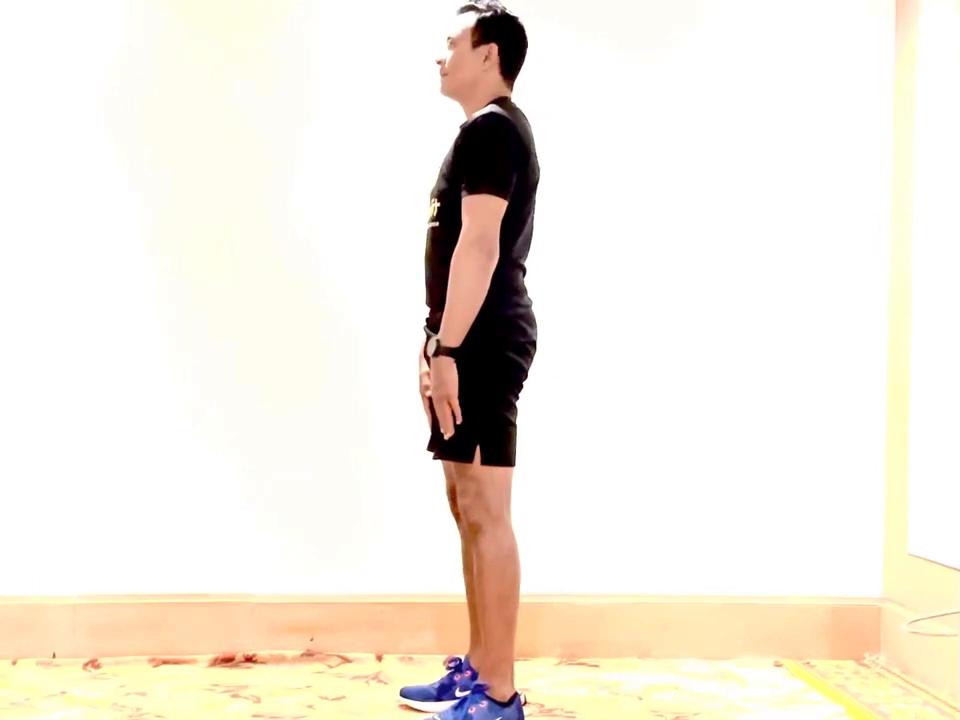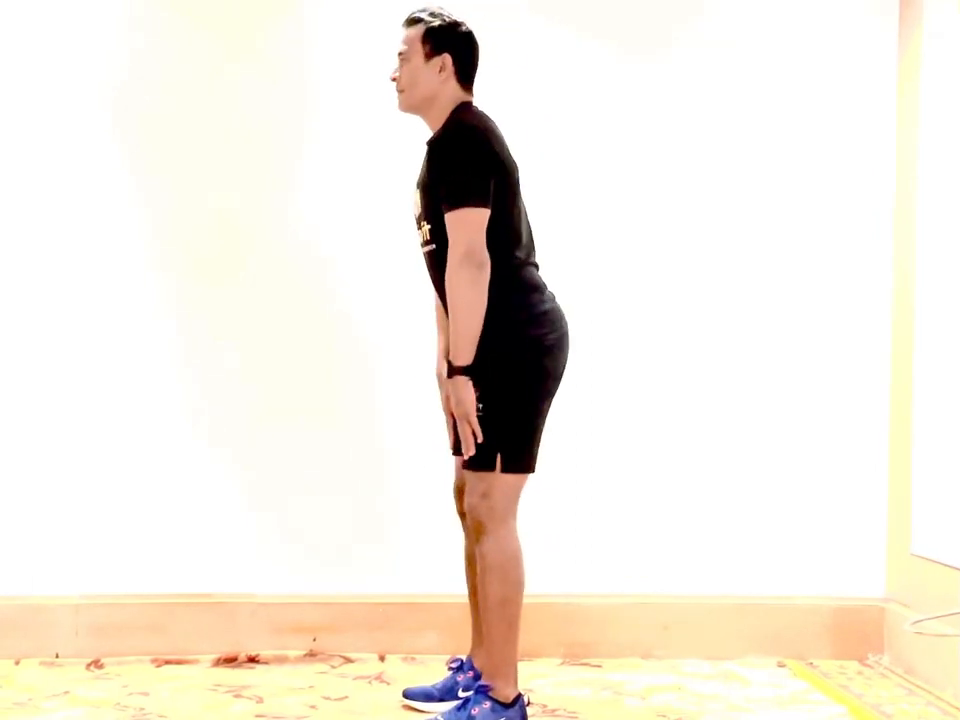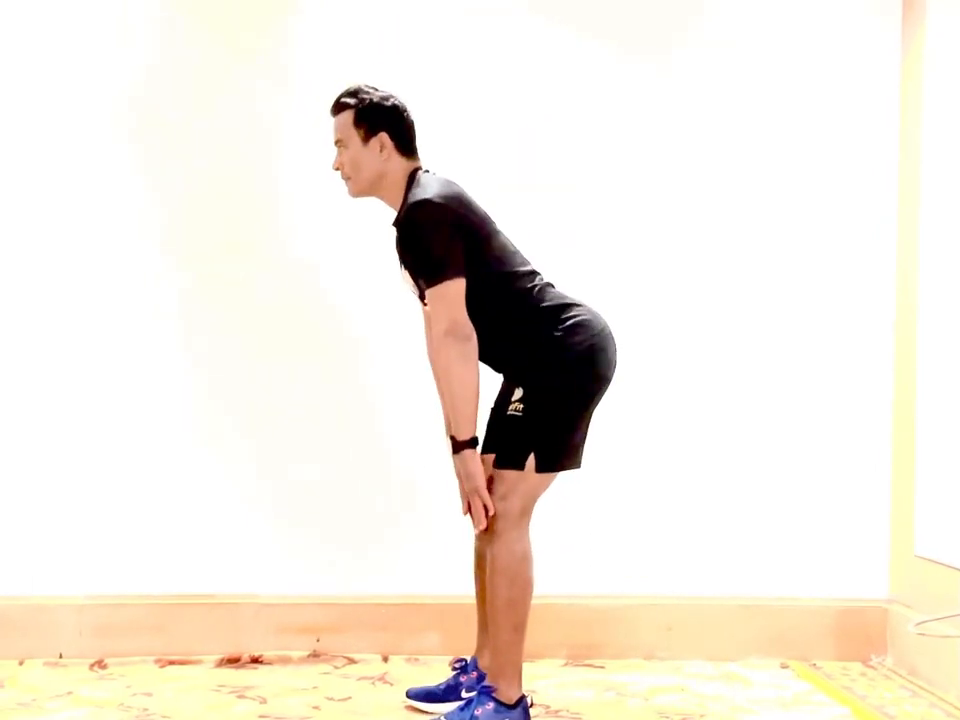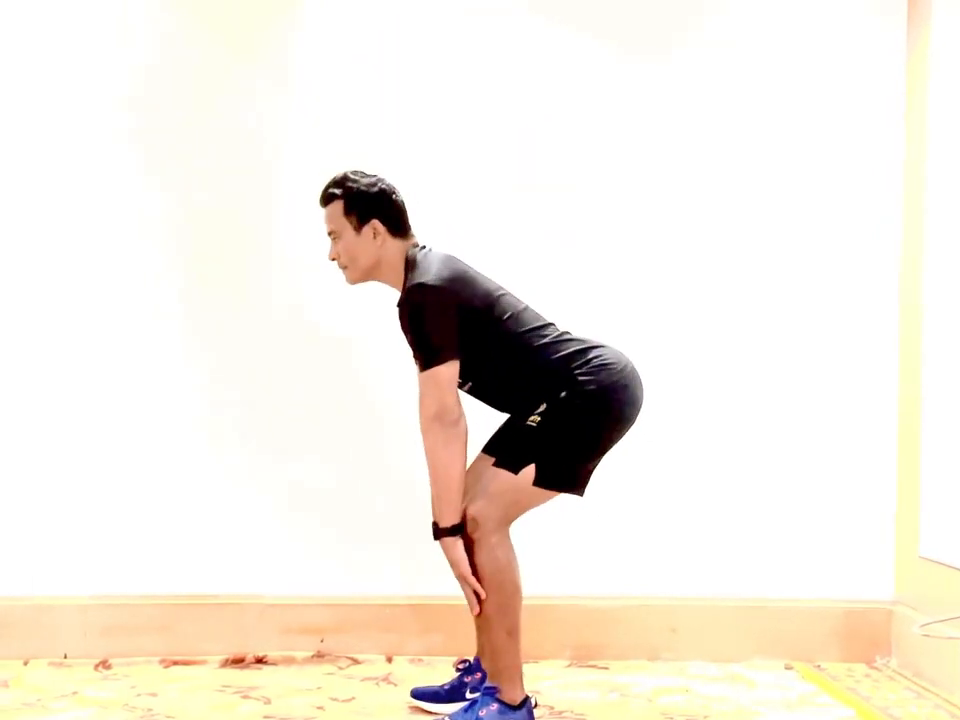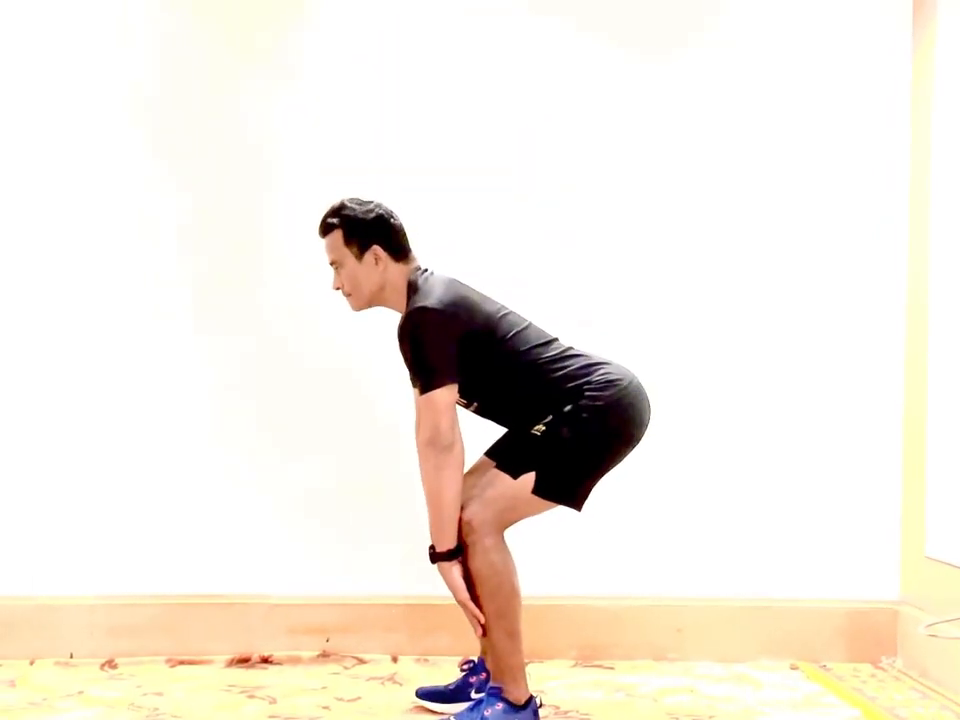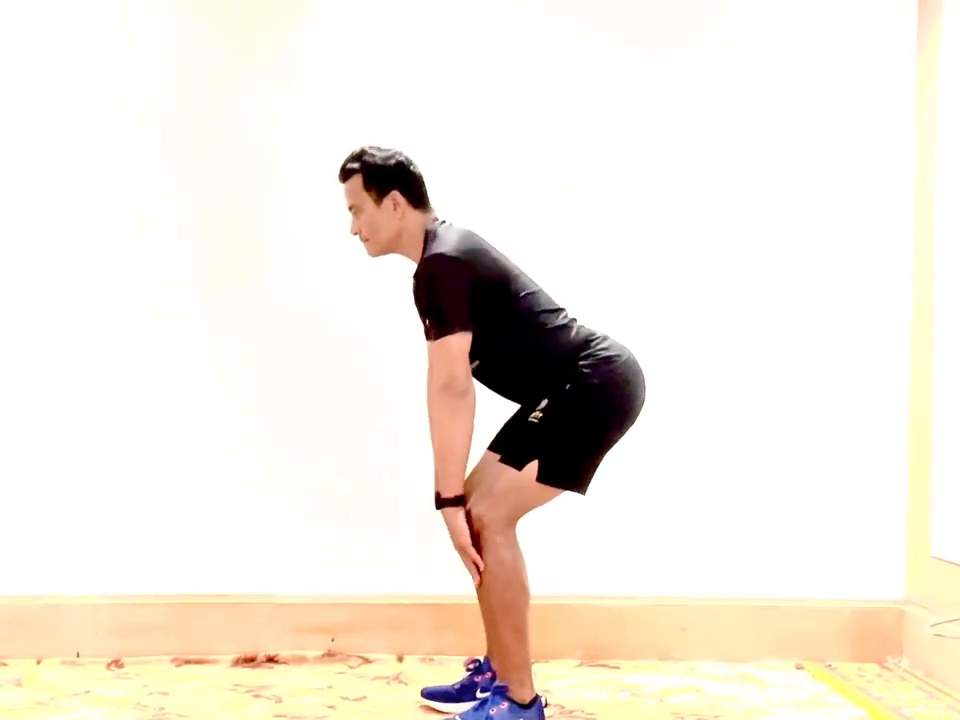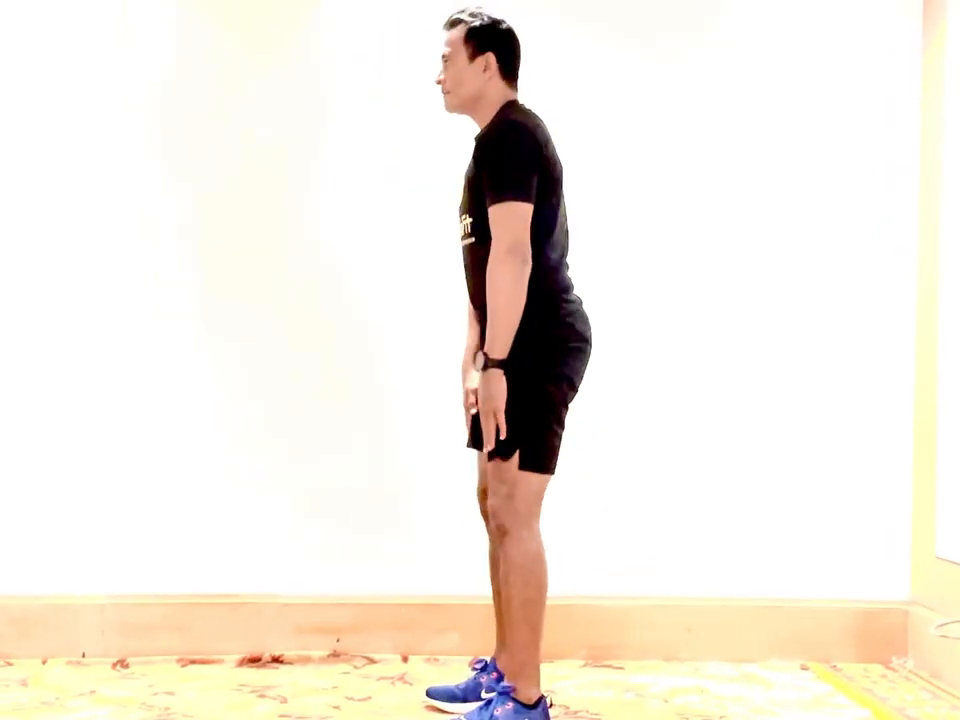
dt=0.7s
person 1, frame 1
left shoulder: (490, 127)
right shoulder: (490, 131)
left elbow: (479, 245)
left wrist: (447, 351)
right wrist: (441, 346)
left hip: (482, 344)
right hip: (471, 342)
left knee: (485, 512)
right knee: (467, 507)
person 1, frame 2
left shoulder: (460, 138)
right shoulder: (453, 141)
left elbow: (469, 261)
left wrist: (460, 370)
right wrist: (452, 361)
left hip: (517, 346)
right hip: (500, 346)
left knee: (489, 511)
right knee: (473, 507)
person 1, frame 3
left shoulder: (426, 211)
right shoulder: (422, 208)
left elbow: (453, 334)
right elbow: (450, 333)
left wrist: (464, 446)
right wrist: (463, 444)
left hip: (569, 355)
right hip: (557, 355)
left knee: (501, 511)
right knee: (489, 507)
person 1, frame 4
left shoulder: (425, 294)
right shoulder: (430, 278)
left elbow: (442, 419)
right elbow: (444, 415)
left wrist: (447, 531)
right wrist: (452, 520)
left hip: (595, 391)
right hip: (585, 387)
left knee: (481, 515)
right knee: (472, 506)
right ankle: (485, 673)
person 1, frame 5
left shoulder: (426, 317)
right shoulder: (432, 300)
left elbow: (437, 442)
right elbow: (441, 437)
left wrist: (445, 553)
right wrist: (448, 542)
left hip: (604, 407)
right hip: (588, 404)
left knee: (477, 520)
right knee: (466, 509)
right ankle: (489, 673)
person 1, frame 6
left shoulder: (443, 265)
right shoulder: (444, 257)
left elbow: (452, 390)
right elbow: (448, 388)
left wrist: (449, 502)
right wrist: (453, 492)
left hip: (597, 386)
right hip: (579, 386)
left knee: (487, 514)
right knee: (479, 505)
right ankle: (497, 672)
person 1, frame 7
left shoulder: (506, 134)
right shoulder: (502, 138)
left elbow: (512, 253)
left wrist: (494, 362)
right wrist: (477, 355)
left hip: (538, 345)
right hip: (519, 346)
left knee: (513, 514)
right knee: (495, 509)
